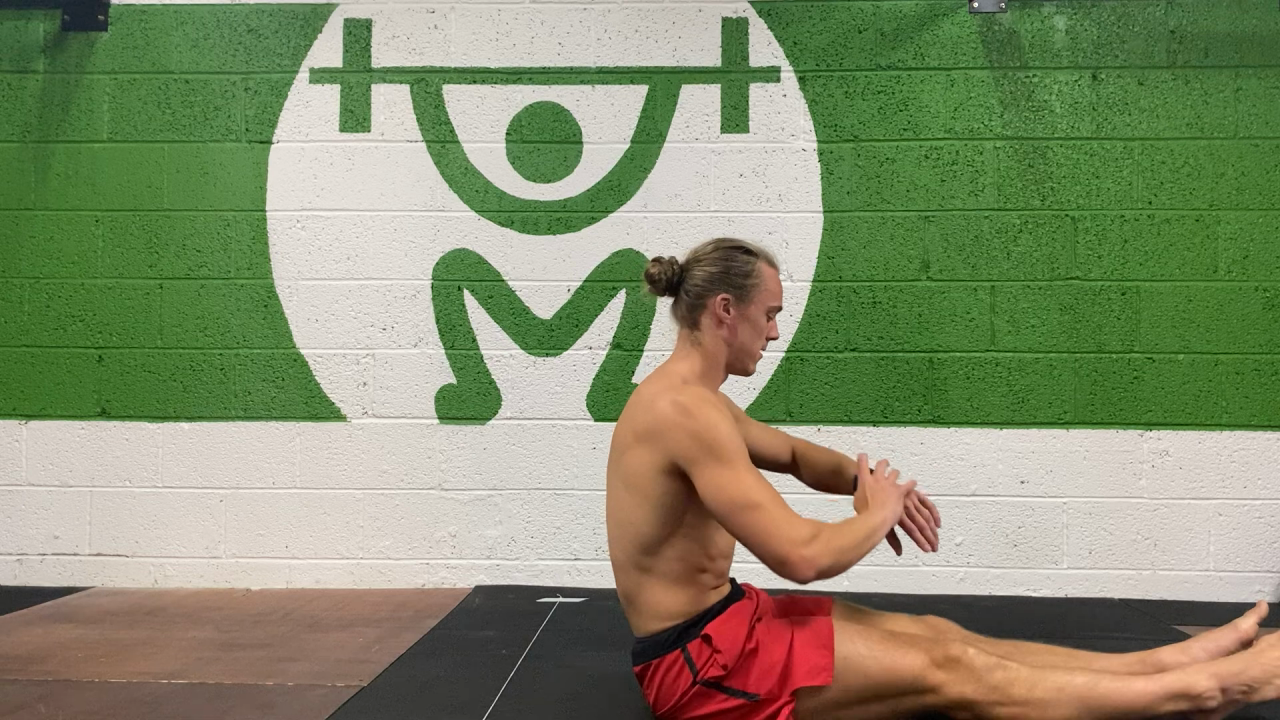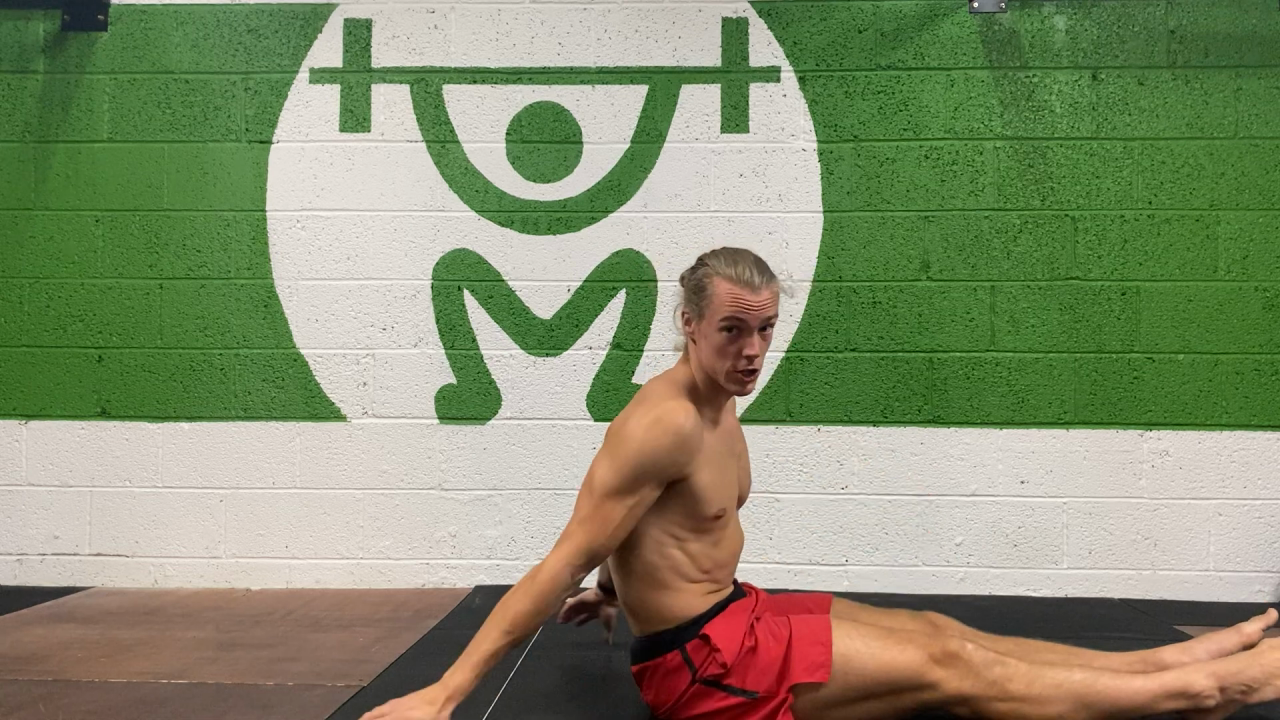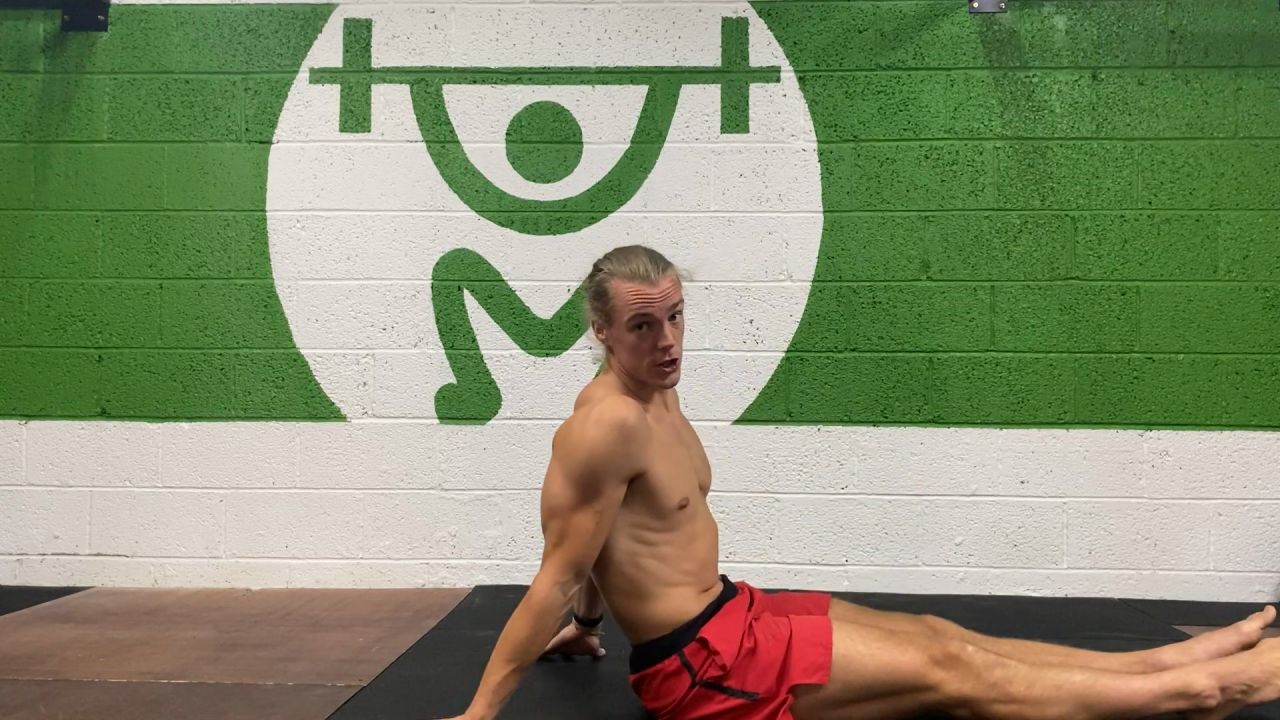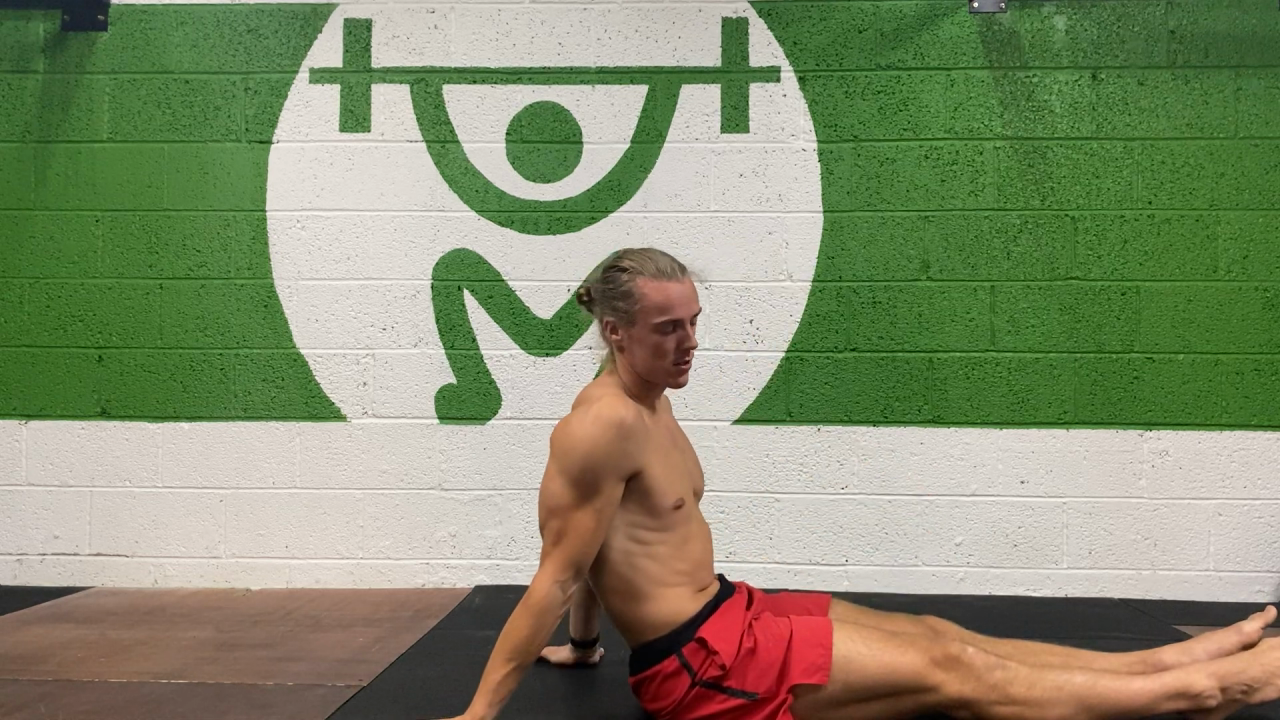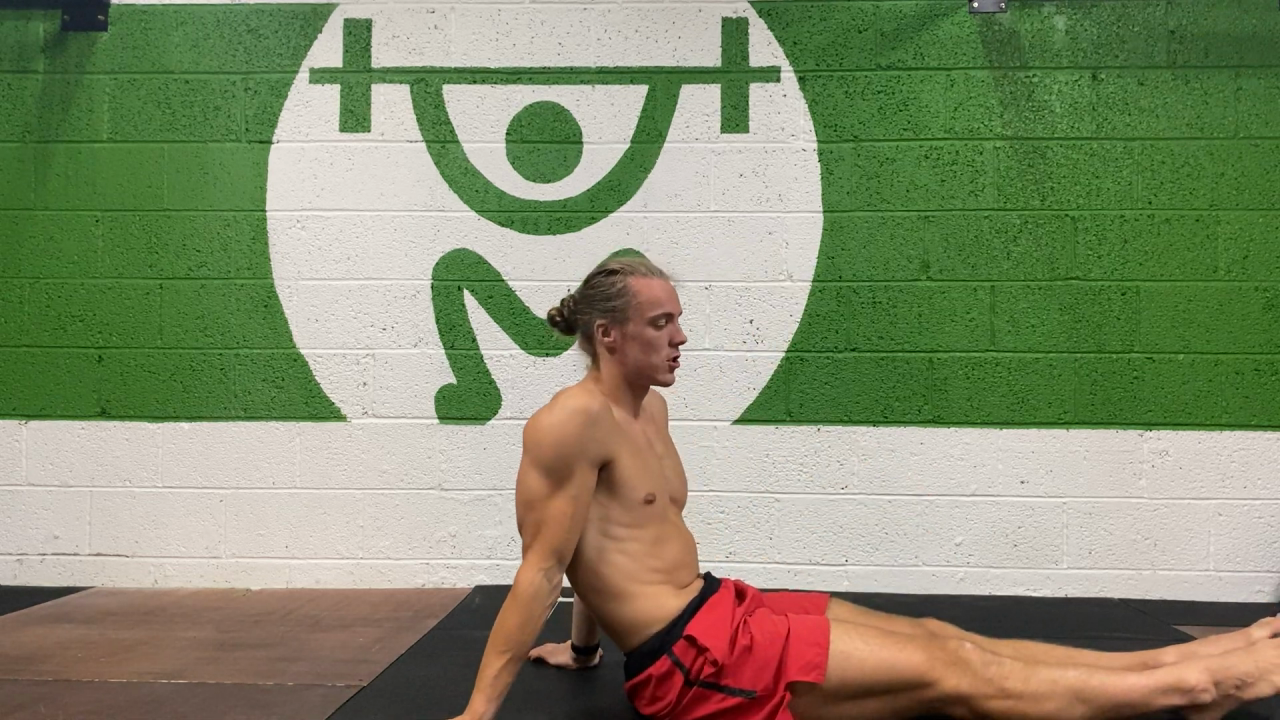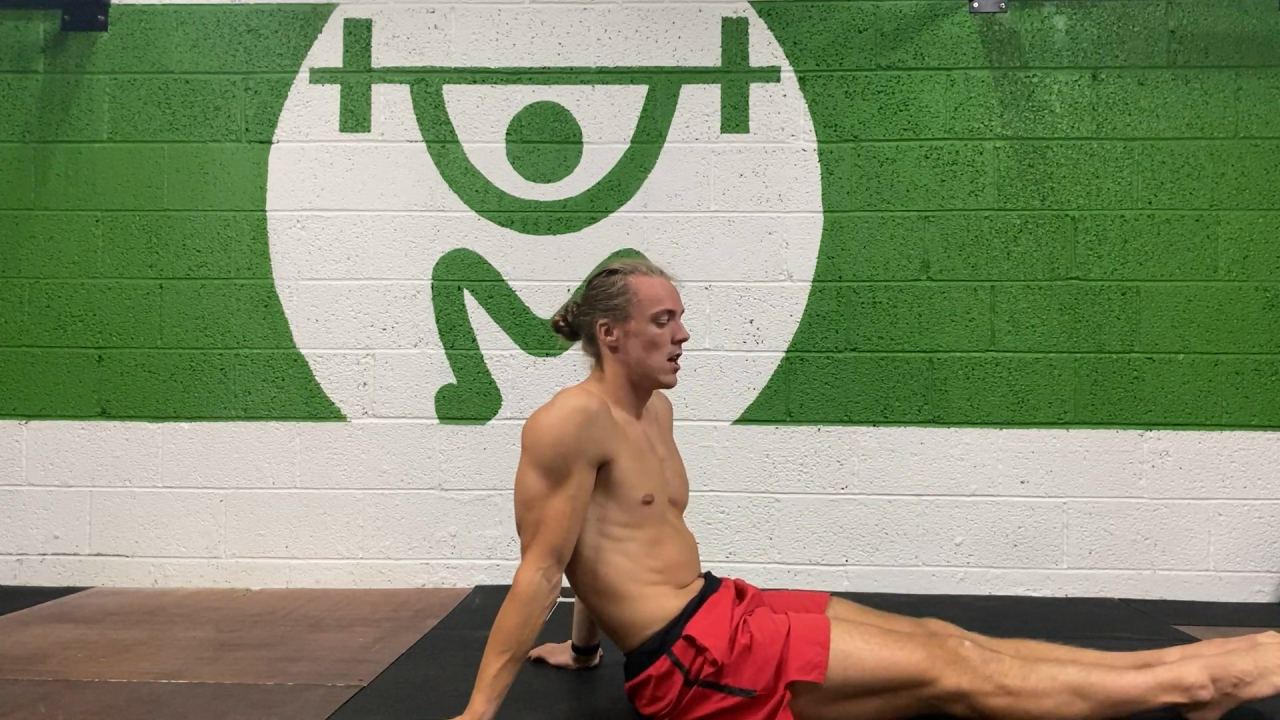
dt=0.7s
person 1, frame 1
left shoulder: (683, 398)
right shoulder: (688, 409)
left elbow: (794, 454)
right elbow: (802, 556)
left wrist: (876, 484)
right wrist: (874, 518)
left hip: (719, 623)
right hip: (700, 662)
left knee: (935, 637)
left ankle: (1171, 663)
person 1, frame 2
left shoulder: (715, 400)
right shoulder: (664, 425)
right elbow: (565, 563)
left wrist: (618, 591)
left hip: (728, 617)
left knee: (935, 631)
person 1, frame 3
left shoulder: (656, 395)
right shoulder: (607, 424)
right elbow: (556, 579)
left wrist: (588, 625)
left hip: (731, 617)
left knee: (938, 637)
person 1, frame 4
left shoulder: (649, 400)
right shoulder: (602, 426)
left elbow: (603, 547)
right elbow: (556, 576)
left wrist: (585, 642)
left hip: (728, 616)
left knee: (939, 636)
person 1, frame 5
left shoulder: (647, 407)
right shoulder: (571, 421)
right elbow: (541, 571)
left wrist: (583, 647)
left hip: (721, 613)
left knee: (934, 637)
person 1, frame 6
left shoulder: (653, 410)
right shoulder: (572, 421)
right elbow: (539, 570)
left wrist: (584, 645)
left hip: (724, 612)
left knee: (938, 638)
